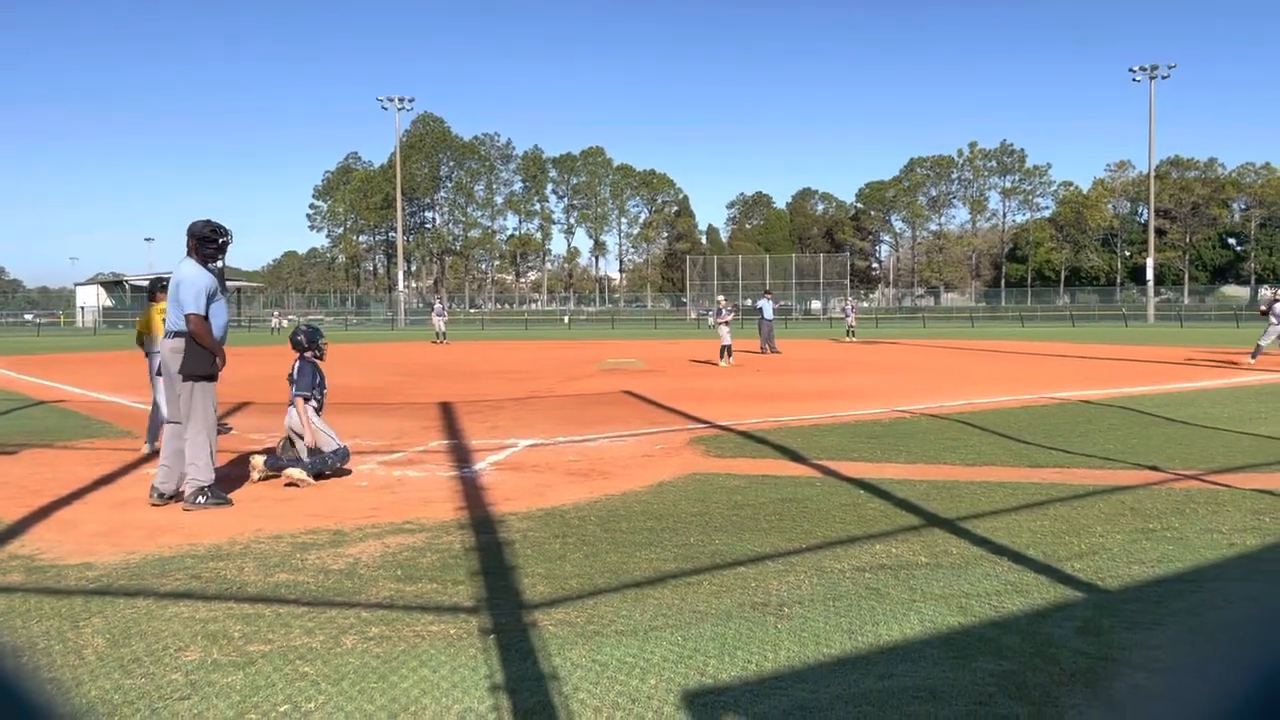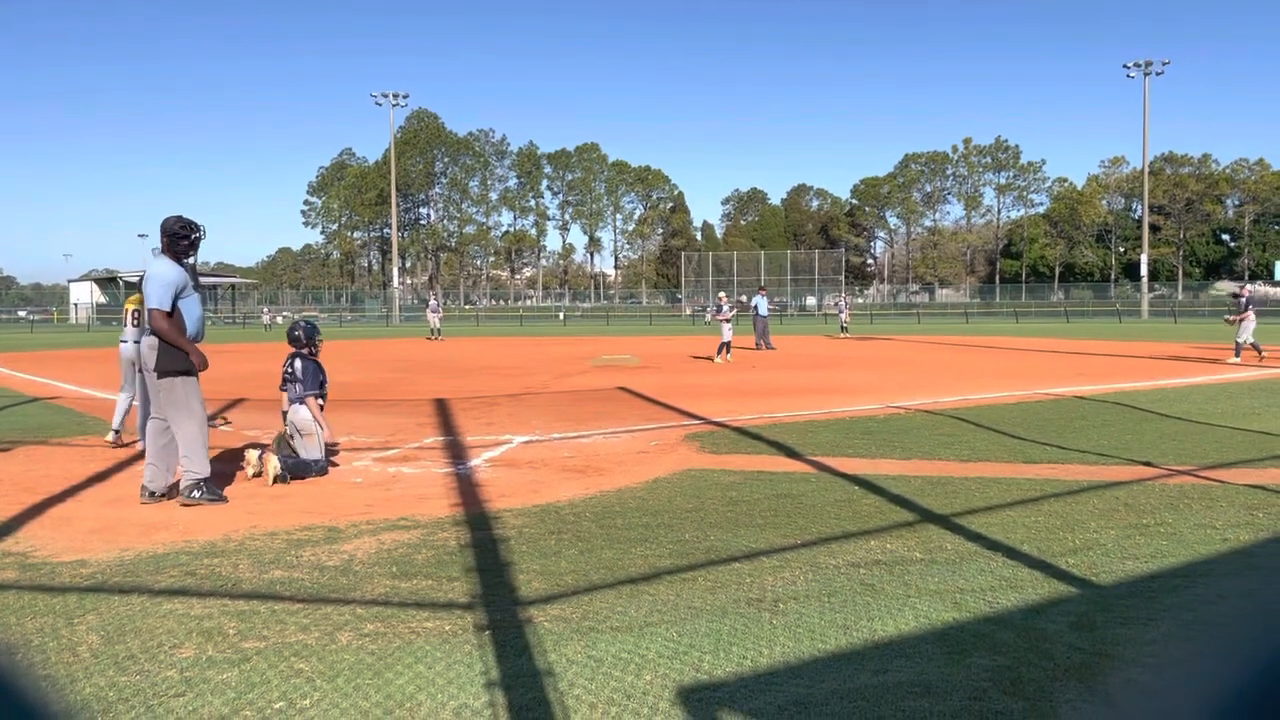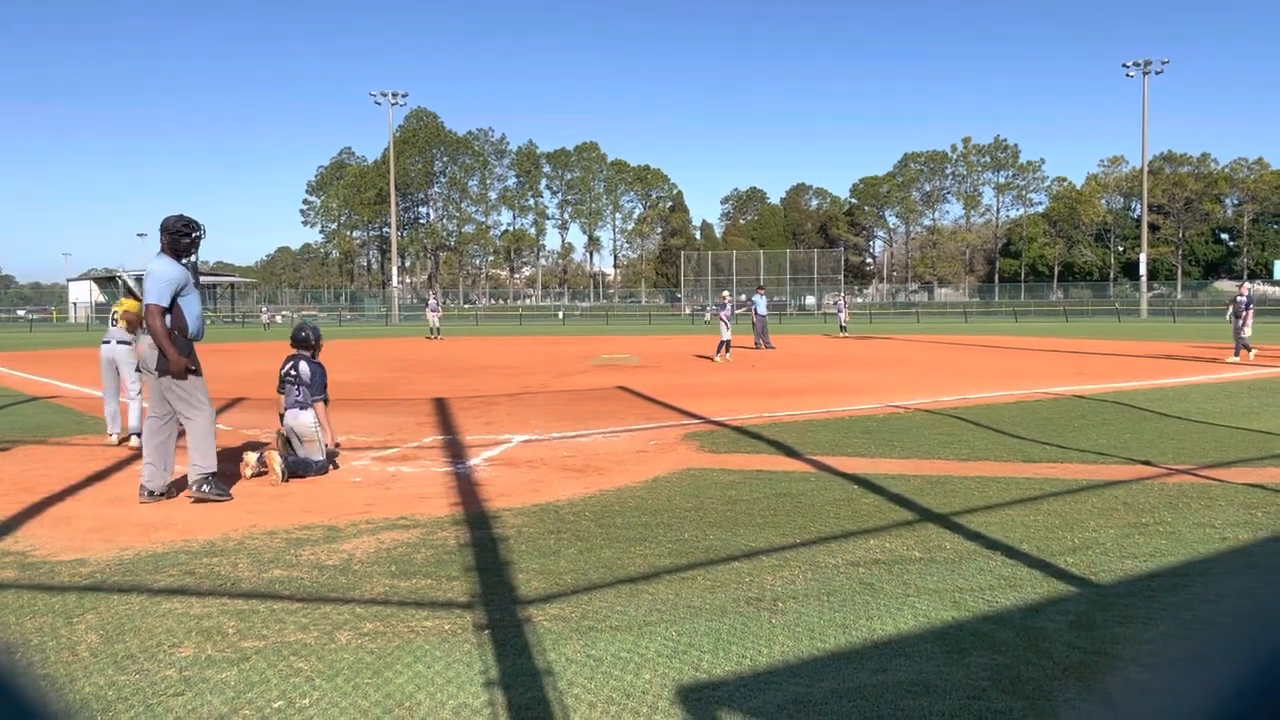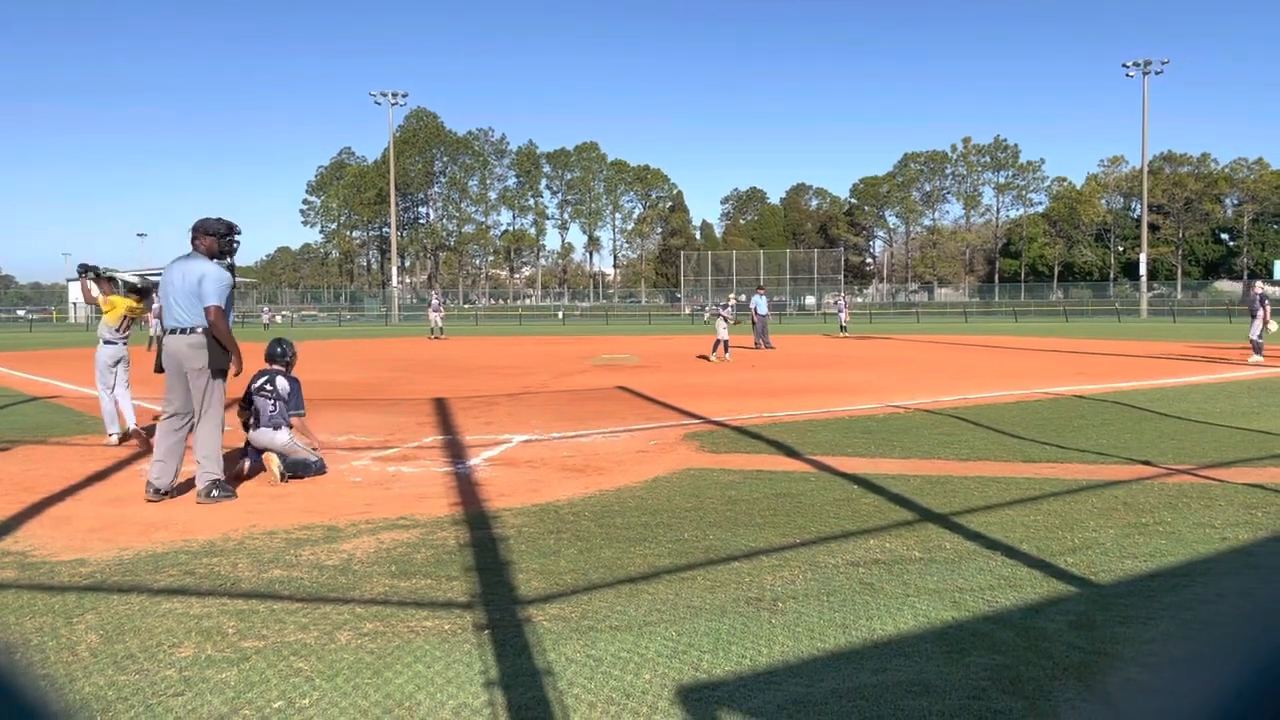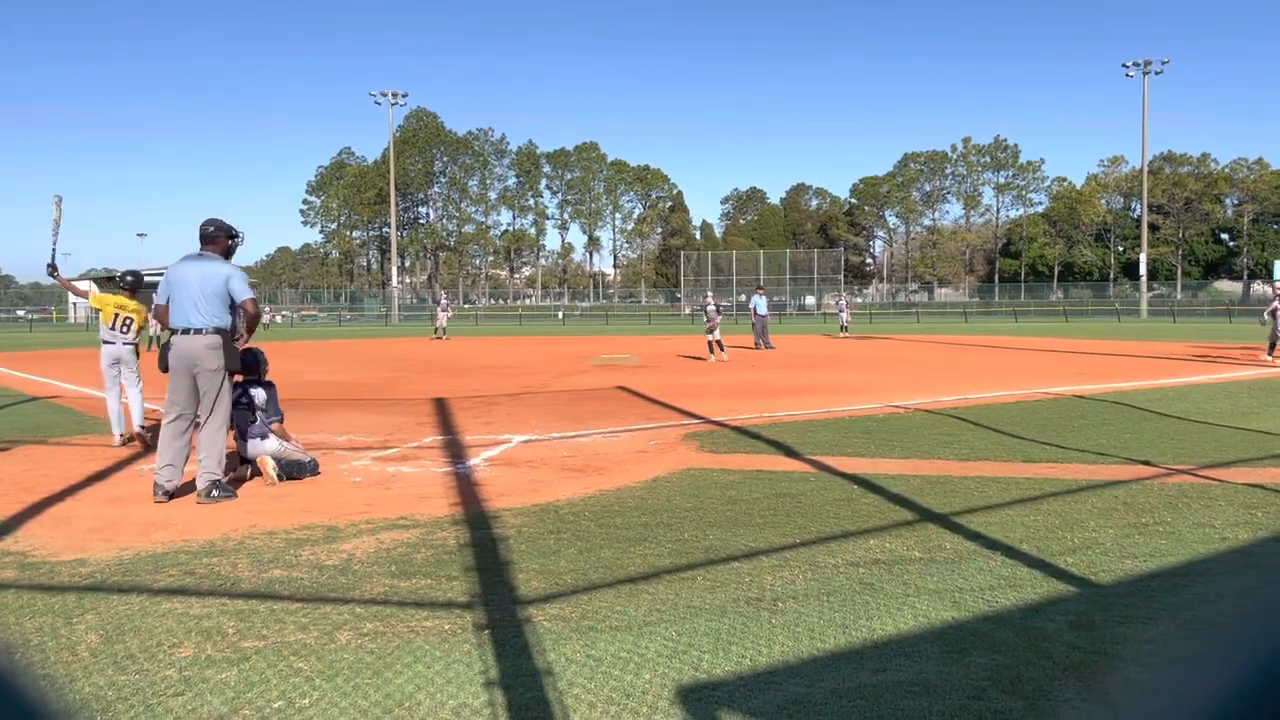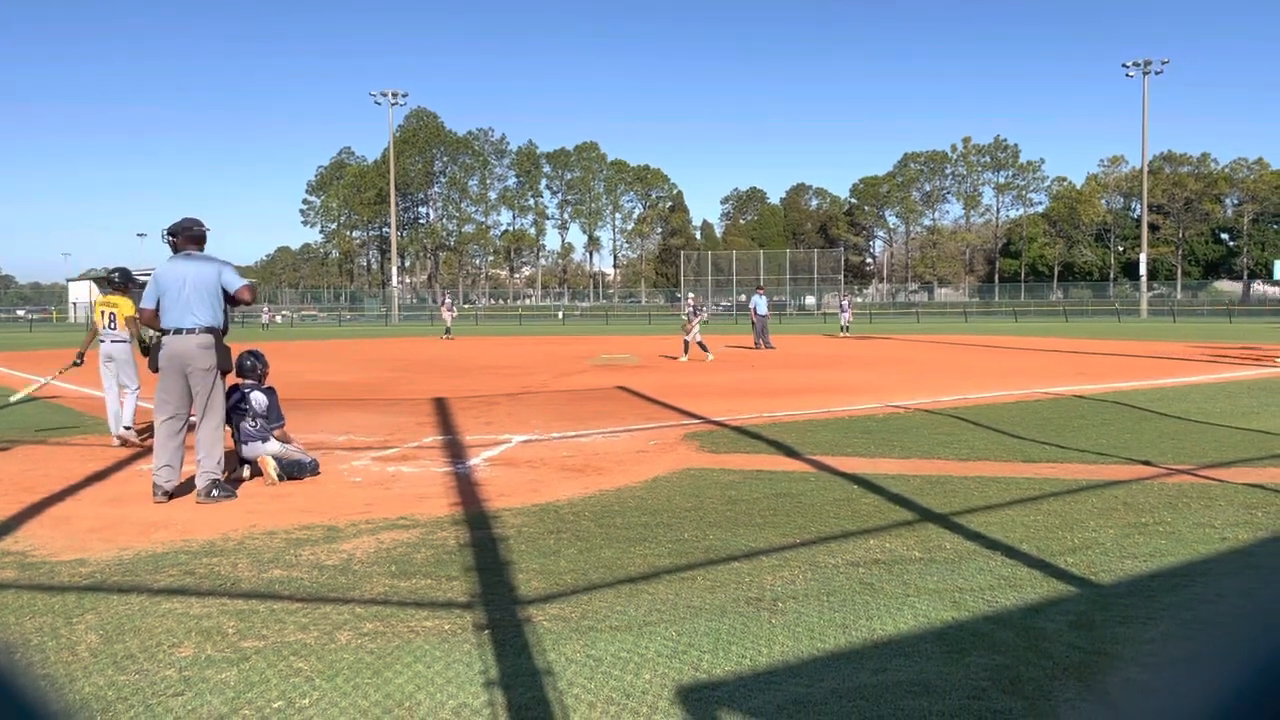
dt=0.5s
person 1, frame 1
left shoulder: (194, 270)
right shoulder: (195, 276)
right elbow: (195, 324)
right wrist: (219, 352)
left hip: (176, 349)
right hip: (190, 352)
left knee: (178, 421)
right knee: (200, 421)
left ankle: (165, 487)
right ankle: (198, 489)
person 1, frame 2
left shoulder: (177, 267)
right shoulder: (165, 272)
right elbow: (157, 320)
right wrist: (192, 349)
left hip: (167, 350)
right hip: (168, 350)
left knee: (162, 417)
right knee: (190, 416)
left ankle: (155, 485)
right ankle: (194, 484)
person 1, frame 3
left shoulder: (176, 266)
right shoulder: (166, 270)
right elbow: (152, 315)
right wrist: (174, 355)
left hip: (160, 349)
right hip: (170, 349)
left knee: (159, 416)
right knee: (199, 412)
left ankle: (153, 485)
right ankle: (203, 478)
person 1, frame 4
left shoulder: (171, 268)
right shoulder: (214, 272)
left elbow: (166, 312)
right elbow: (215, 317)
right wrist: (234, 350)
left hip: (171, 343)
right hip: (201, 345)
left knee: (173, 414)
right knee: (209, 416)
left ankle: (158, 481)
right ankle: (209, 484)
person 1, frame 5
left shoulder: (176, 268)
right shoulder: (229, 271)
left elbow: (159, 311)
right elbow: (251, 309)
right wrist: (247, 333)
left hip: (179, 345)
right hip: (213, 346)
left knee: (176, 415)
right knee: (214, 417)
left ankle: (164, 482)
right ankle: (209, 484)
person 1, frame 6
left shoulder: (162, 270)
right shoulder: (219, 267)
left elbow: (146, 316)
right elbow: (247, 296)
right wrist: (226, 299)
left hip: (169, 346)
right hip: (204, 345)
left knee: (169, 416)
right knee: (210, 416)
left ankle: (163, 483)
right ankle: (209, 484)
